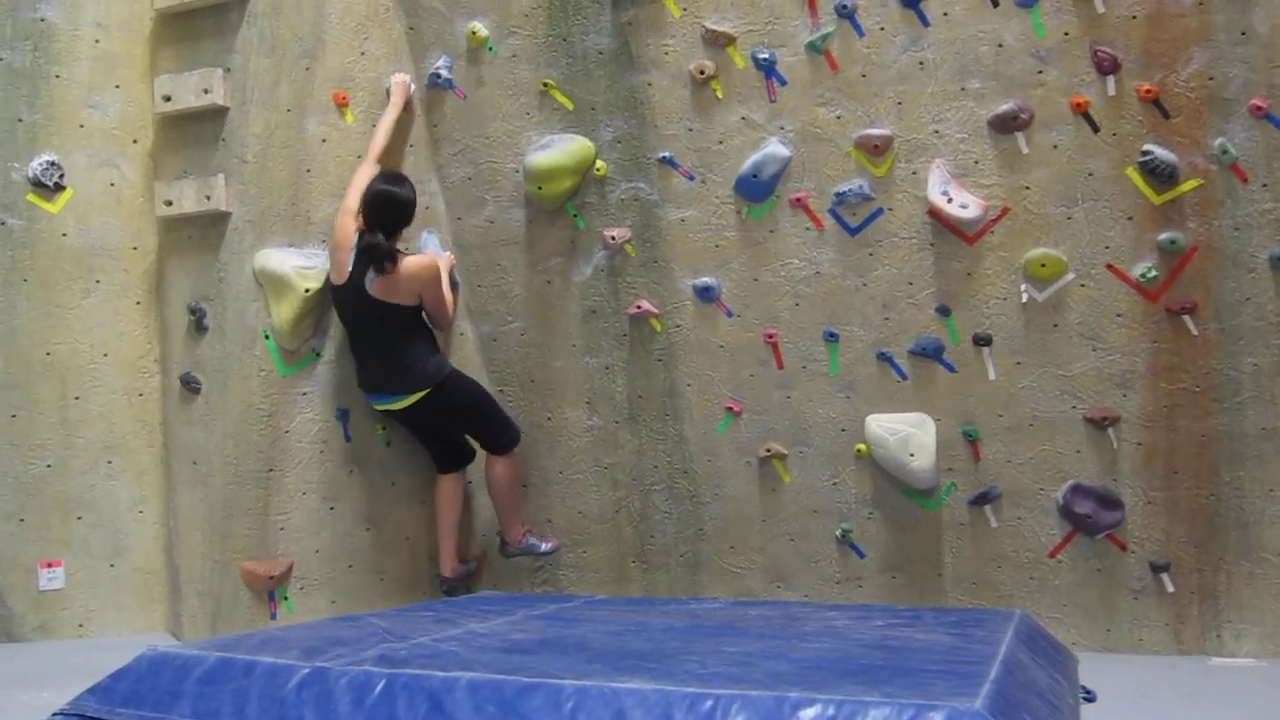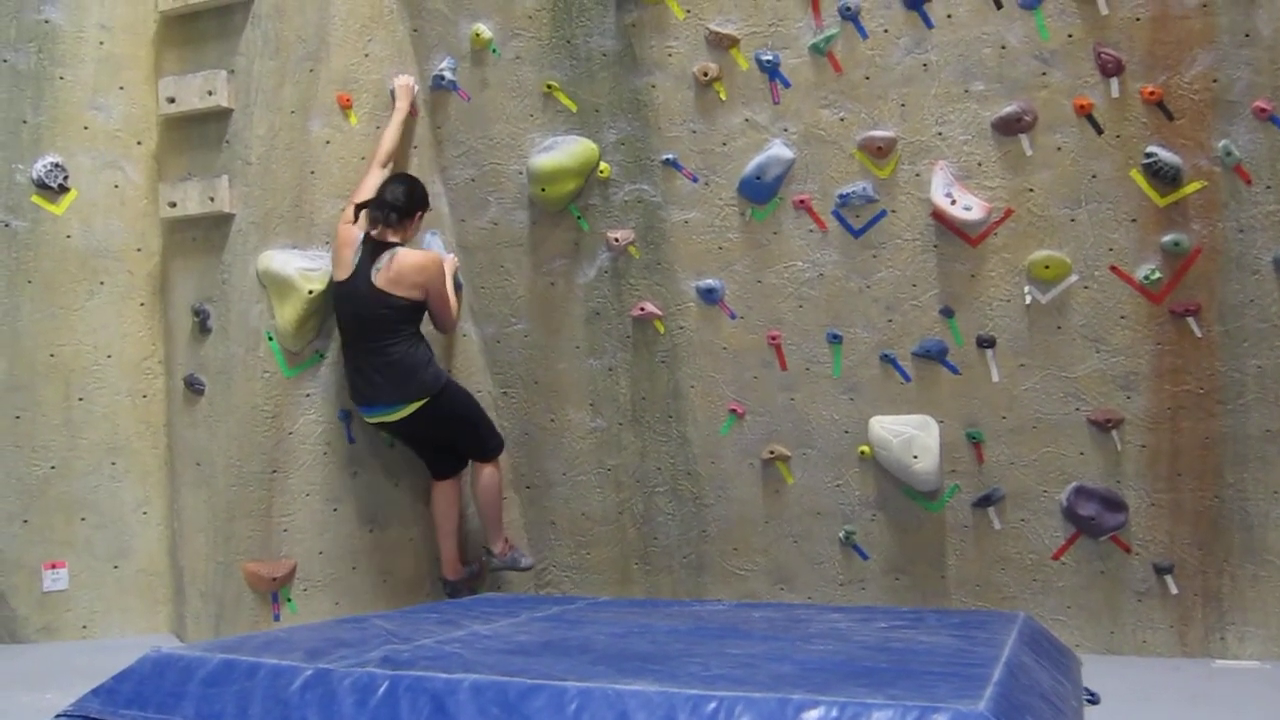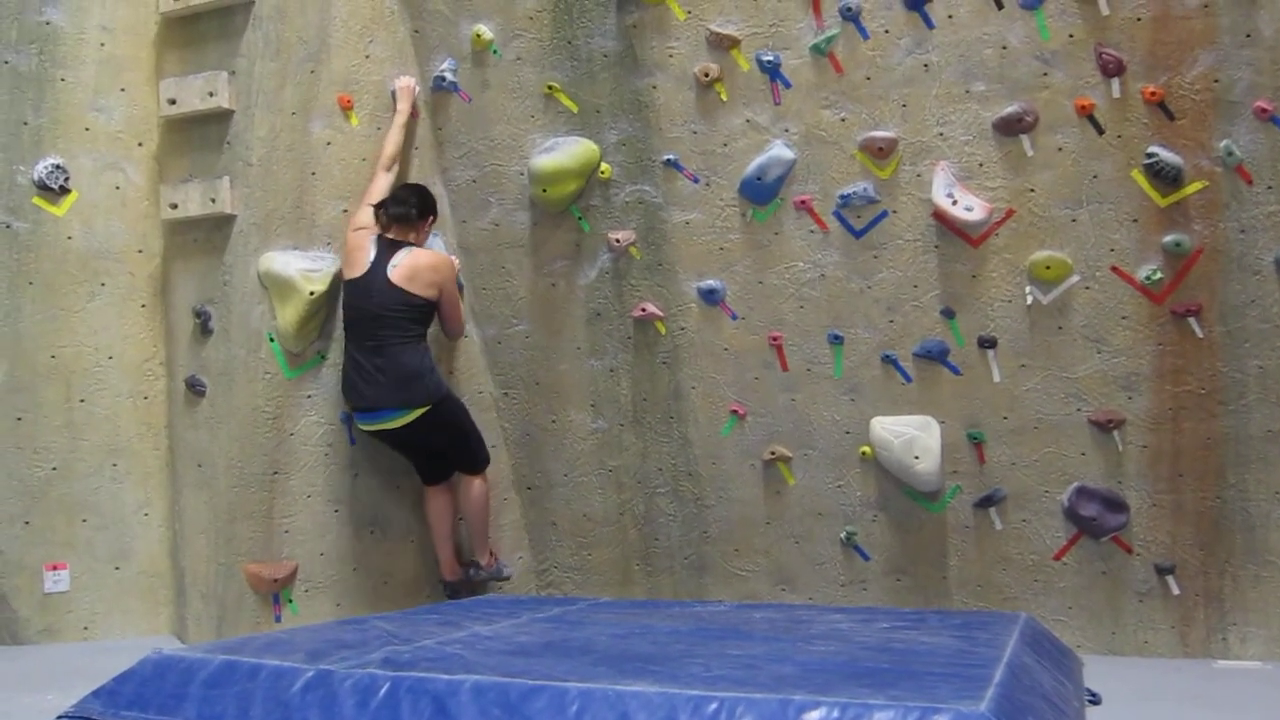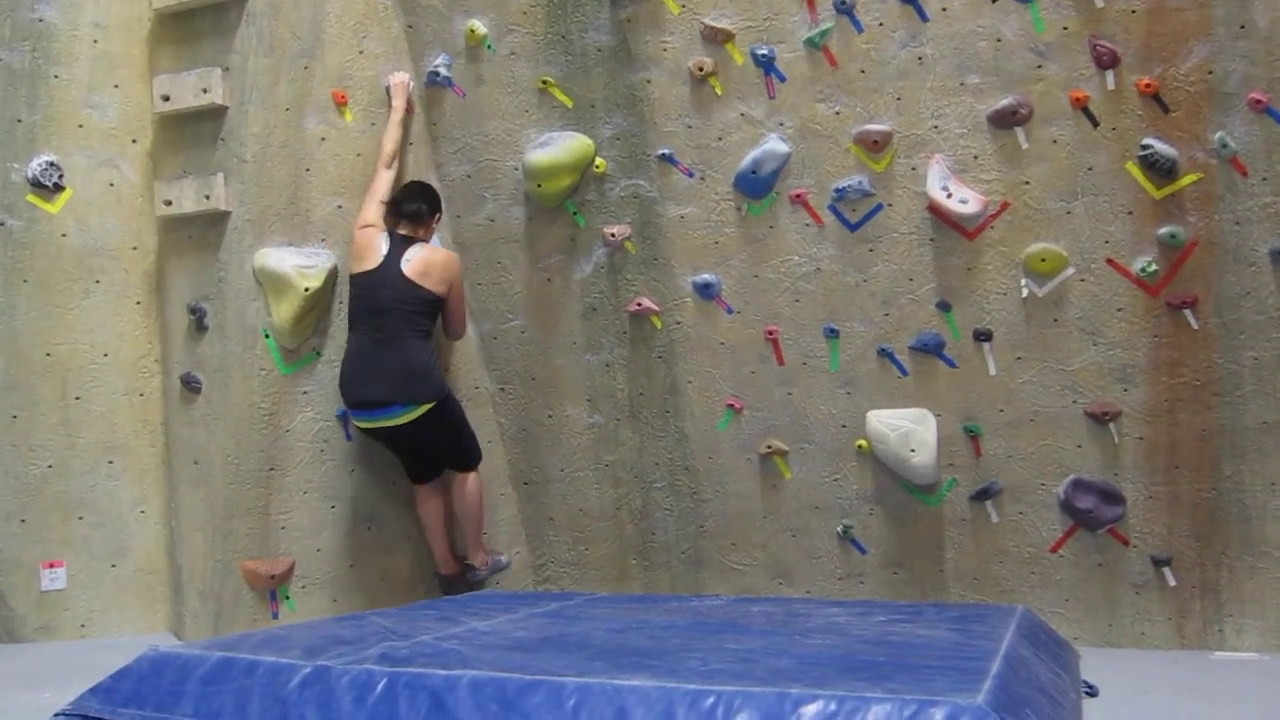
dt=0.3s
person 1, frame 1
left shoulder: (343, 242)
right shoulder: (418, 269)
left elbow: (370, 160)
right elbow: (444, 322)
left wrist: (396, 100)
right wrist: (443, 272)
left hip: (381, 392)
right hip: (427, 384)
left knee: (451, 459)
right knee: (503, 440)
left ankle: (450, 568)
right ankle: (514, 536)
person 1, frame 2
left shoulder: (347, 240)
right shoulder: (422, 263)
left elbow: (379, 166)
right elbow: (448, 323)
left wrist: (401, 106)
right wrist: (447, 274)
left hip: (370, 402)
right hip: (418, 393)
left knee: (445, 467)
right knee: (486, 452)
left ankle: (454, 572)
right ankle: (498, 549)
person 1, frame 3
left shoulder: (357, 242)
right shoulder: (434, 264)
left elbow: (384, 168)
right elbow: (454, 330)
left wrist: (403, 108)
left hip: (364, 407)
right hip: (415, 399)
left knee: (436, 473)
right knee: (474, 465)
left ankle: (451, 574)
right ankle: (483, 561)
person 1, frame 4
left shoulder: (365, 239)
right shoulder: (443, 261)
left elbow: (384, 167)
right elbow: (456, 331)
left wrist: (398, 106)
left hip: (359, 404)
right hip: (415, 399)
left knee: (424, 475)
right knee: (465, 466)
left ankle: (447, 569)
right ankle: (478, 561)
